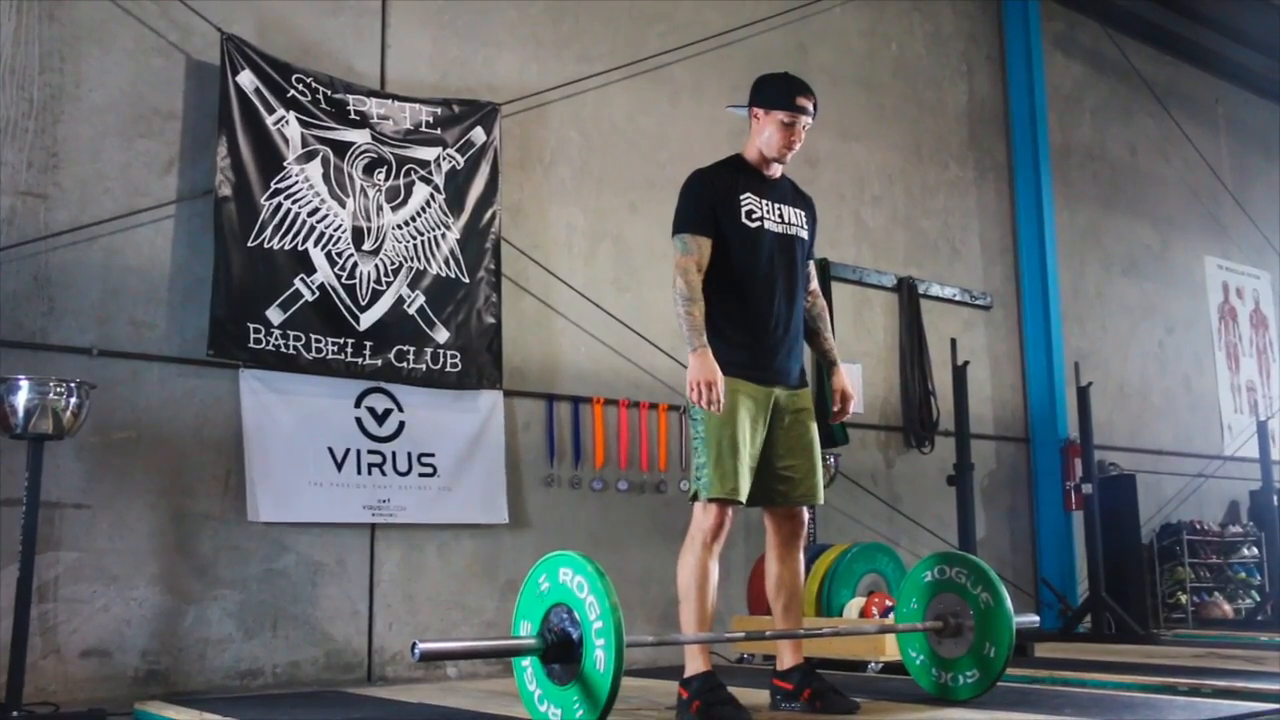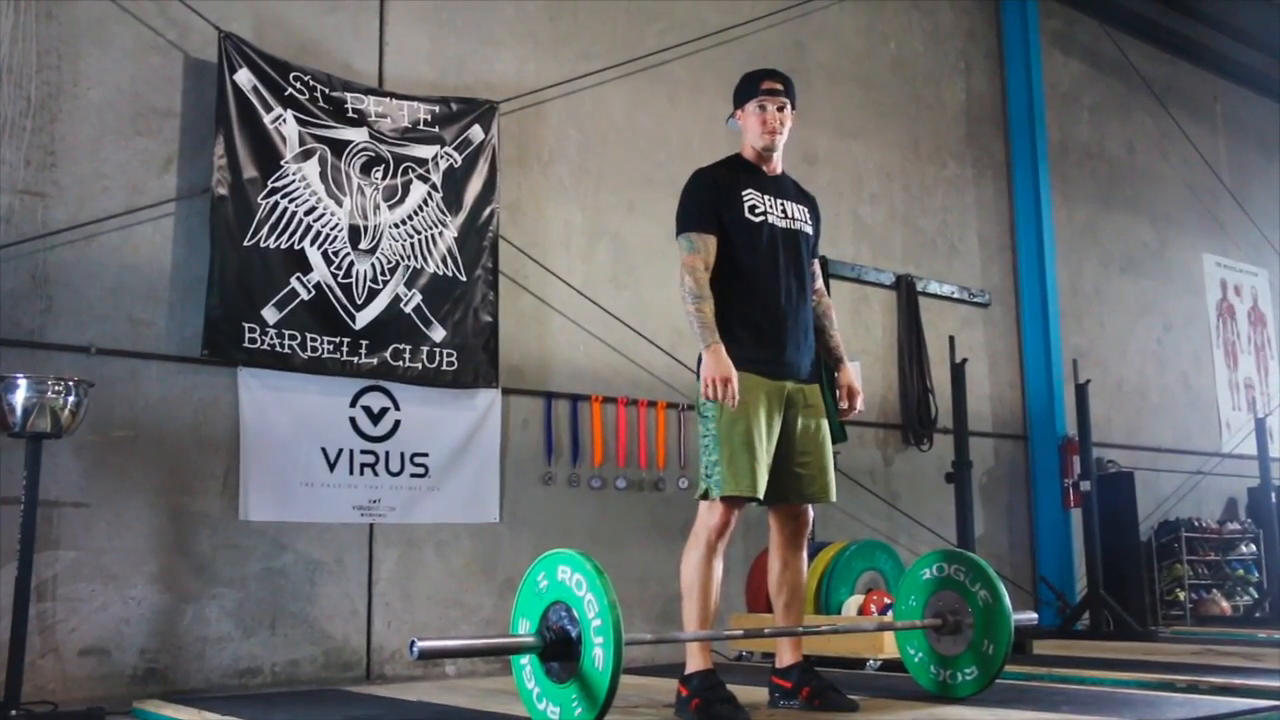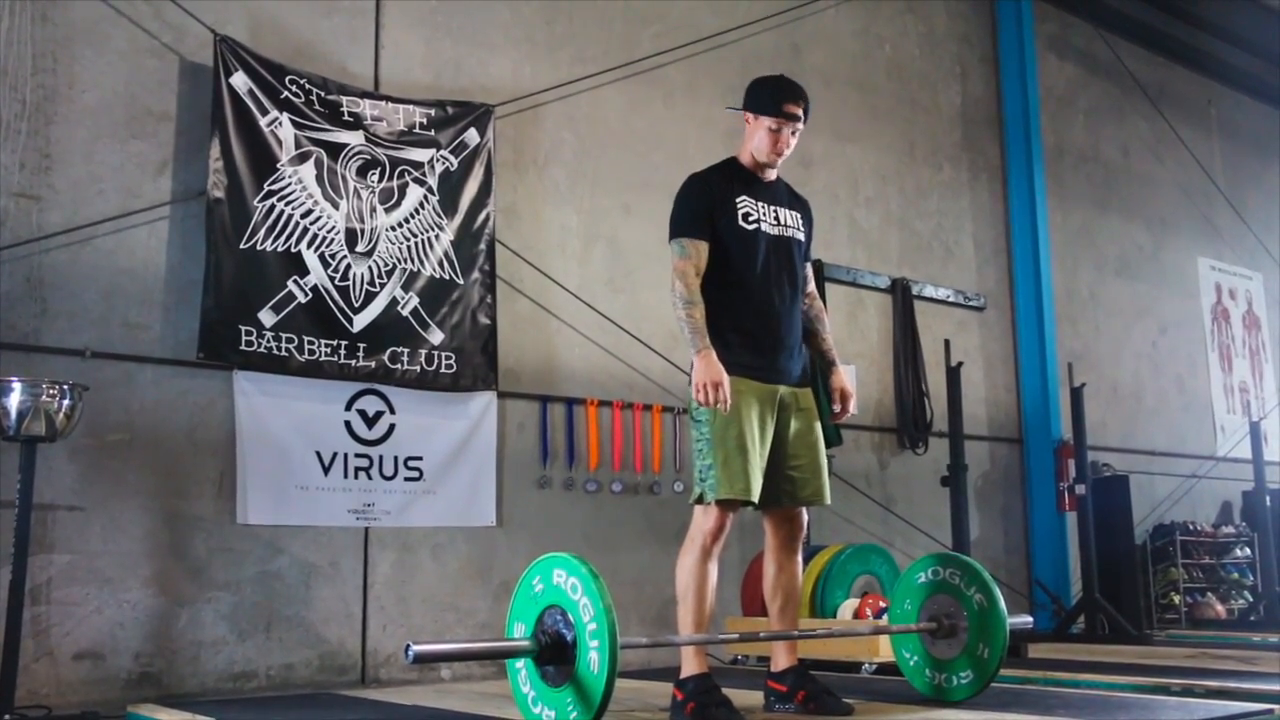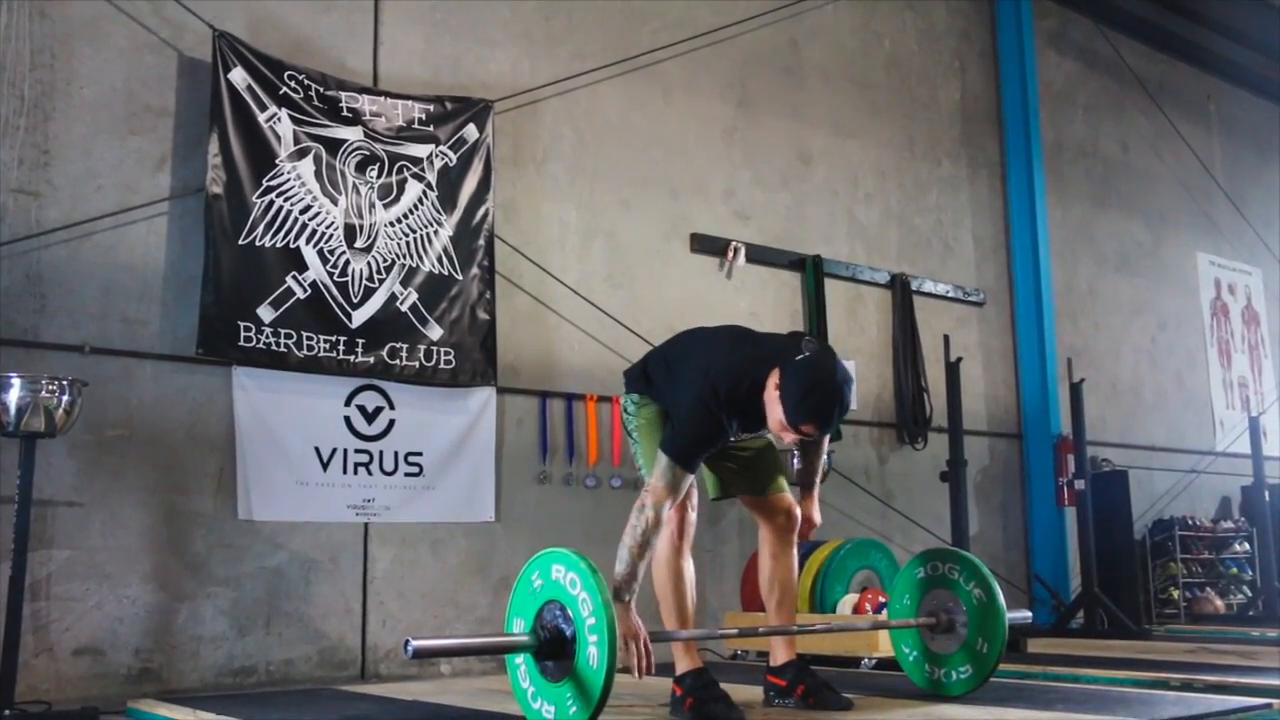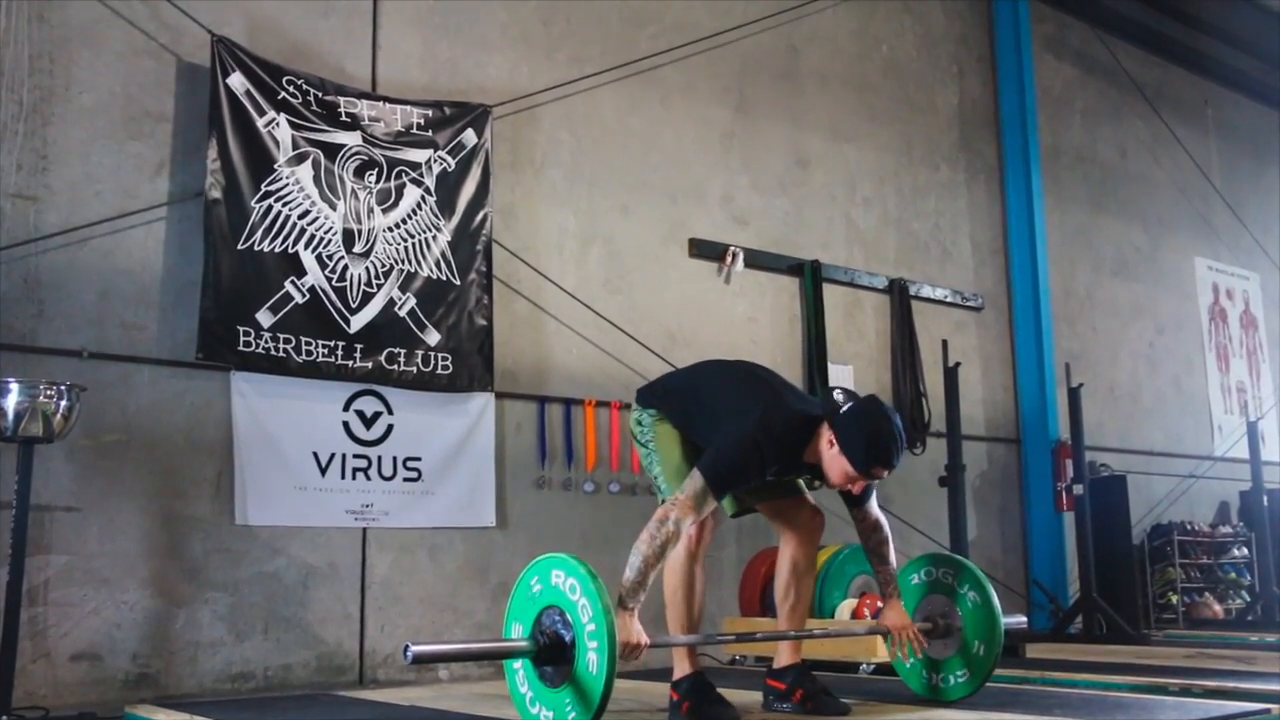
dt=1s
person 1, frame 1
left shoulder: (800, 203)
right shoulder: (711, 185)
right elbow: (688, 274)
left wrist: (833, 365)
right wrist: (700, 352)
left hip: (788, 382)
right hip: (731, 375)
left knee: (791, 521)
right knee: (713, 513)
person 1, frame 2
left shoulder: (803, 200)
right shoulder: (713, 183)
right elbow: (695, 273)
left wrist: (840, 362)
right wrist: (712, 348)
left hip: (800, 377)
right hip: (741, 371)
left knee: (795, 517)
right knee: (720, 510)
person 1, frame 3
left shoulder: (797, 205)
right shoulder: (708, 189)
right elbow: (685, 278)
left wrist: (832, 367)
right wrist: (704, 354)
left hip: (791, 383)
right hip: (733, 377)
left knee: (789, 524)
right knee: (715, 518)
person 1, frame 4
left shoulder: (817, 378)
right shoulder: (710, 402)
left elbow: (815, 432)
right elbow: (652, 507)
left wrist: (809, 495)
right wrist: (623, 608)
left hip: (735, 414)
right hip: (657, 399)
left knee: (784, 515)
right knee: (679, 515)
left ankle: (784, 671)
right ankle: (689, 678)
person 1, frame 5
left shoulder: (848, 447)
right shoulder: (758, 442)
left elbow: (872, 525)
right elbow: (672, 520)
left wrist: (892, 603)
right wrist: (625, 613)
left hip: (723, 416)
right hip: (665, 414)
left knee: (806, 521)
right knee: (696, 526)
left ankle: (785, 674)
right ankle: (686, 683)
